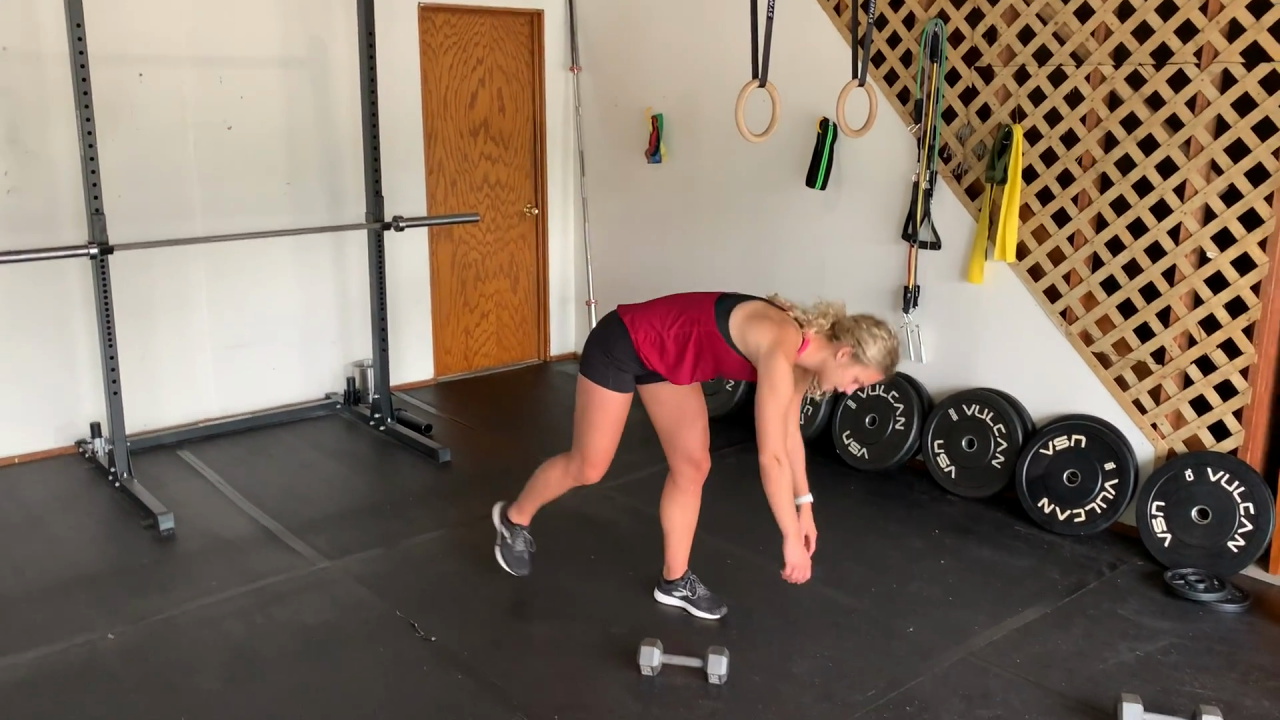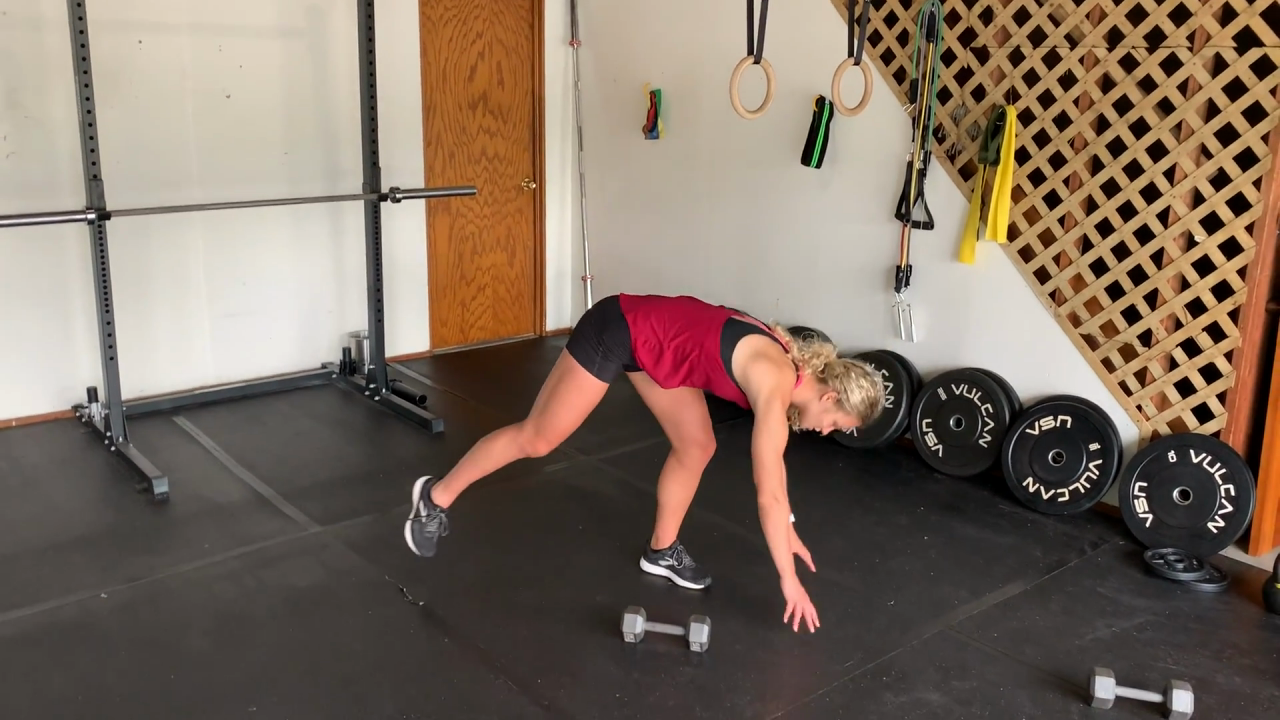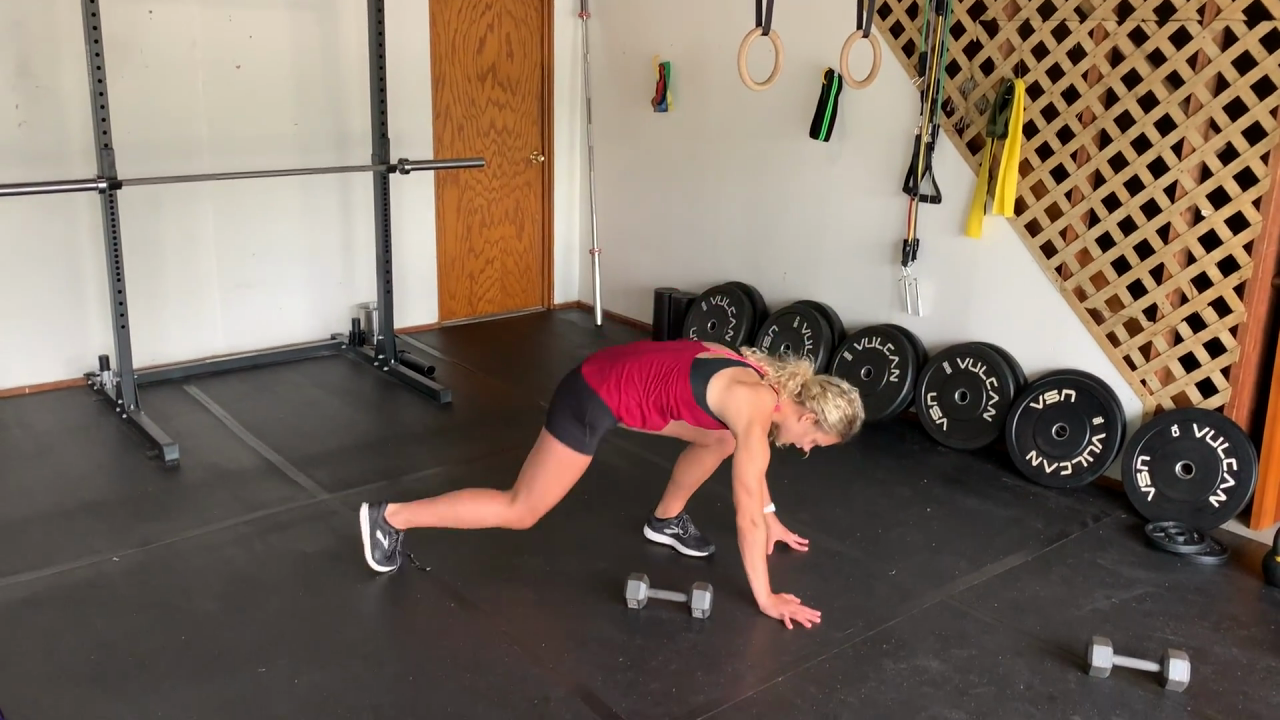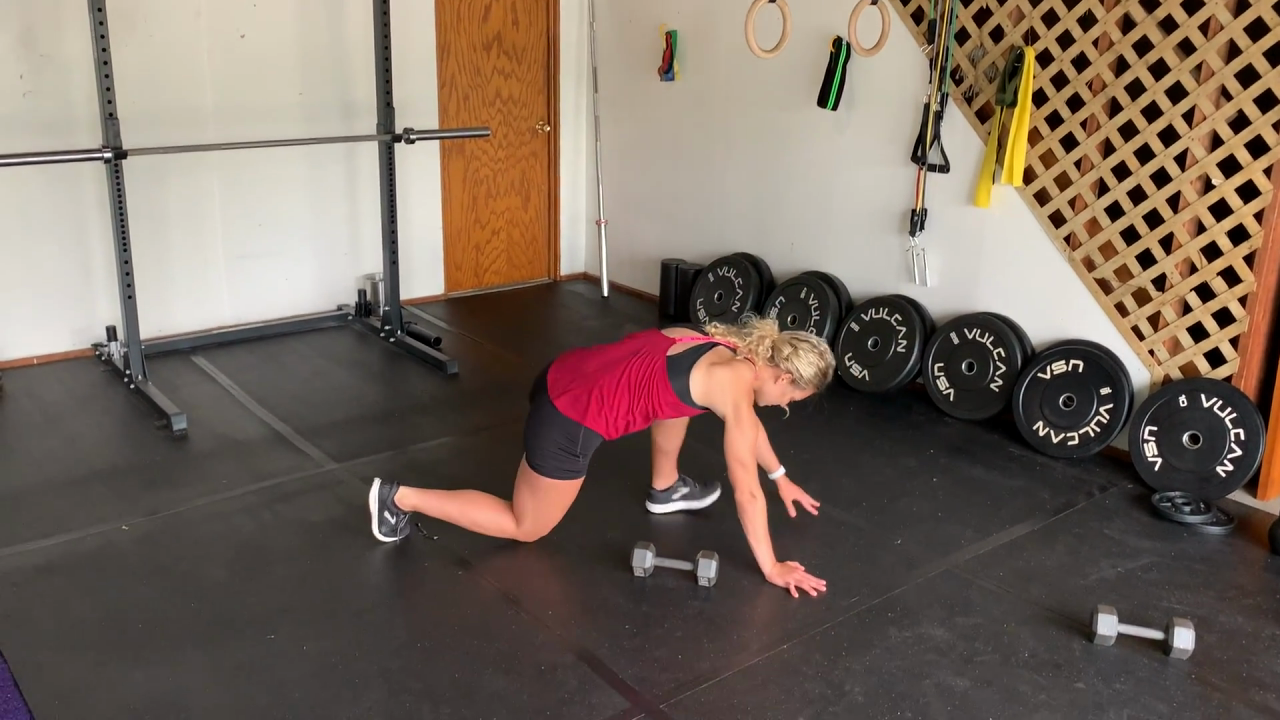
dt=0.4s
person 1, frame 1
left shoulder: (804, 349)
right shoulder: (780, 345)
left elbow: (790, 432)
right elbow: (771, 457)
left wrist: (804, 504)
right wrist: (791, 540)
left hip: (667, 356)
right hip: (622, 344)
left knee: (693, 464)
right knee: (588, 467)
left ankle: (675, 579)
right ankle: (514, 518)
person 1, frame 2
left shoulder: (794, 369)
right shoulder: (777, 385)
left elbow: (771, 460)
right elbow: (768, 494)
left wrist: (785, 529)
right wrist: (789, 580)
left hip: (649, 339)
right hip: (617, 331)
left knee: (697, 446)
right knee: (538, 437)
left ankle: (661, 550)
right ankle: (436, 497)
person 1, frame 3
left shoulder: (767, 380)
right shoulder: (757, 408)
left elbow: (749, 454)
right elbow: (747, 518)
left wrist: (772, 519)
right wrist: (765, 598)
left hip: (610, 377)
right hip: (592, 400)
left knee: (721, 440)
right knee: (522, 512)
left ankle: (665, 521)
right ankle: (390, 517)
person 1, frame 4
left shoulder: (727, 345)
right shoulder: (736, 381)
right elbow: (747, 492)
left wrist: (782, 477)
right wrist: (771, 567)
left hip: (562, 376)
right hip: (566, 422)
right knee: (526, 528)
left ankle: (664, 486)
right ankle: (399, 499)
